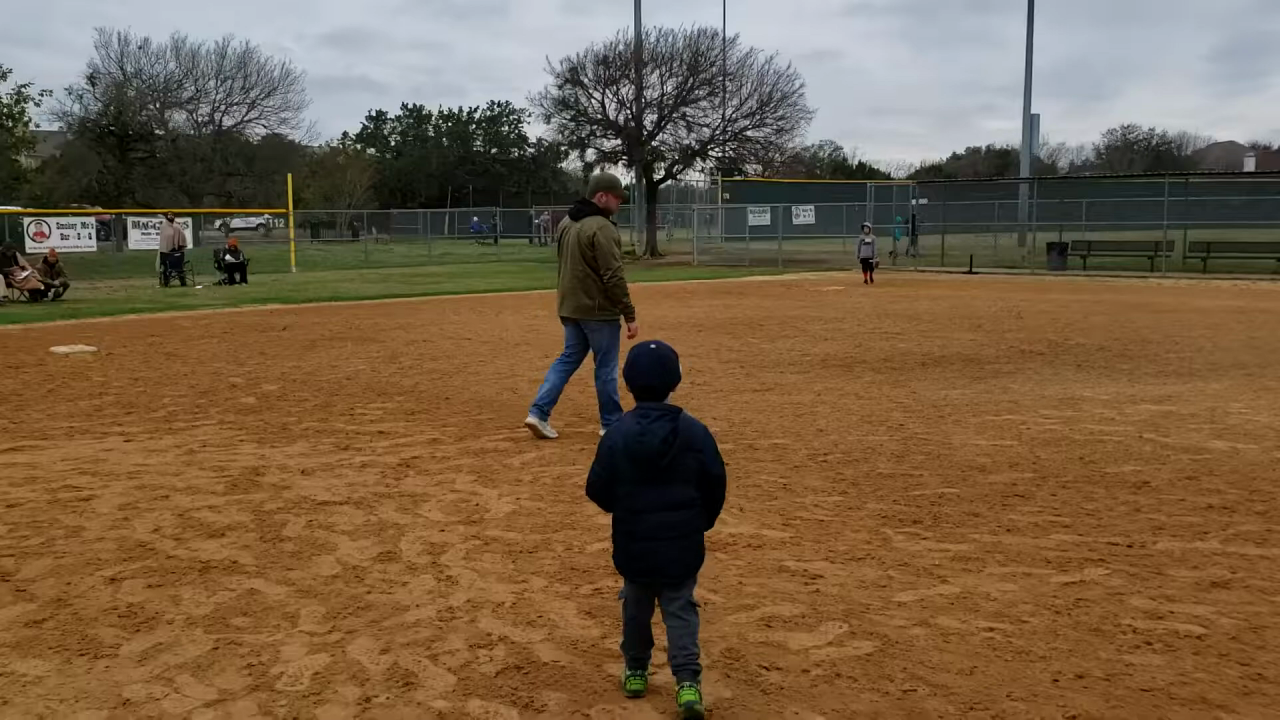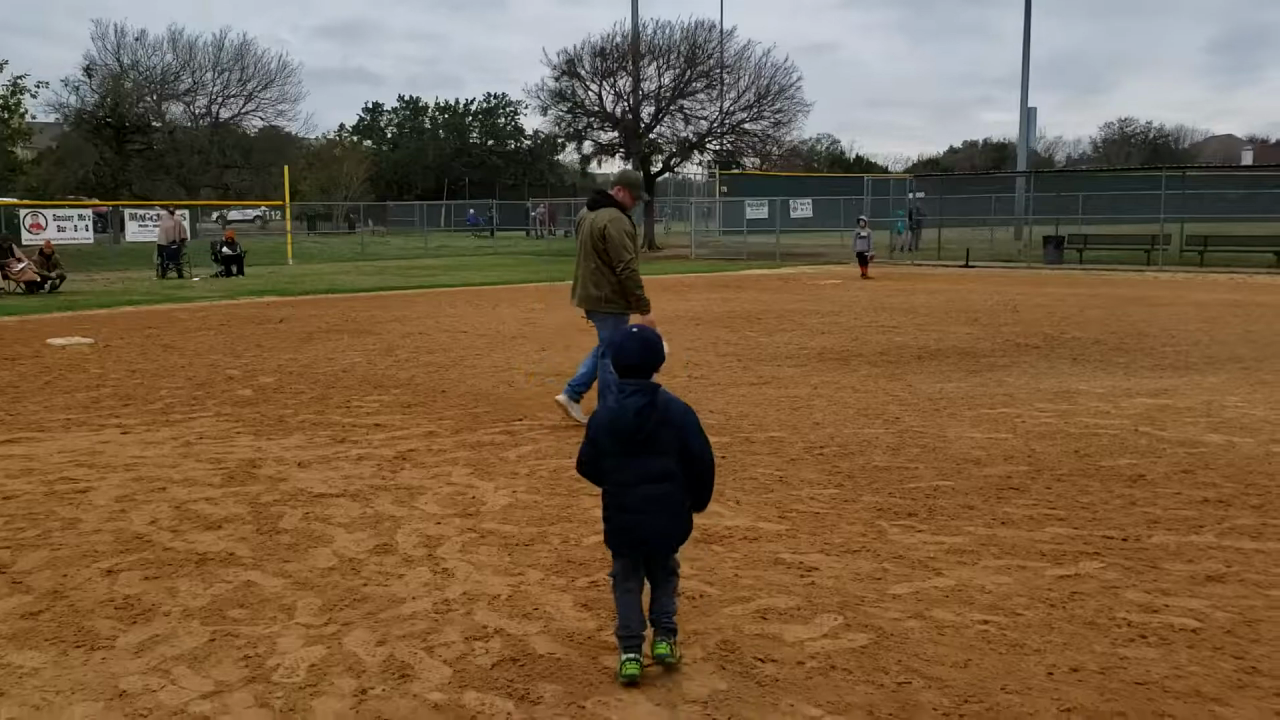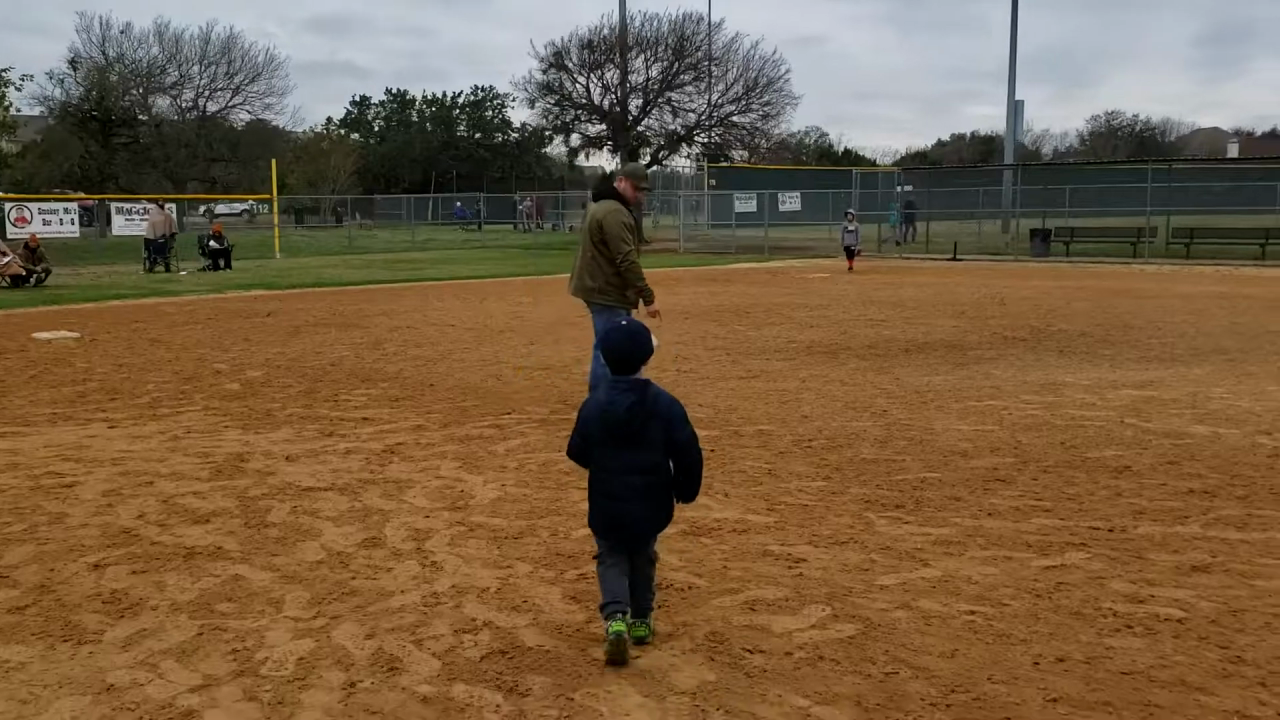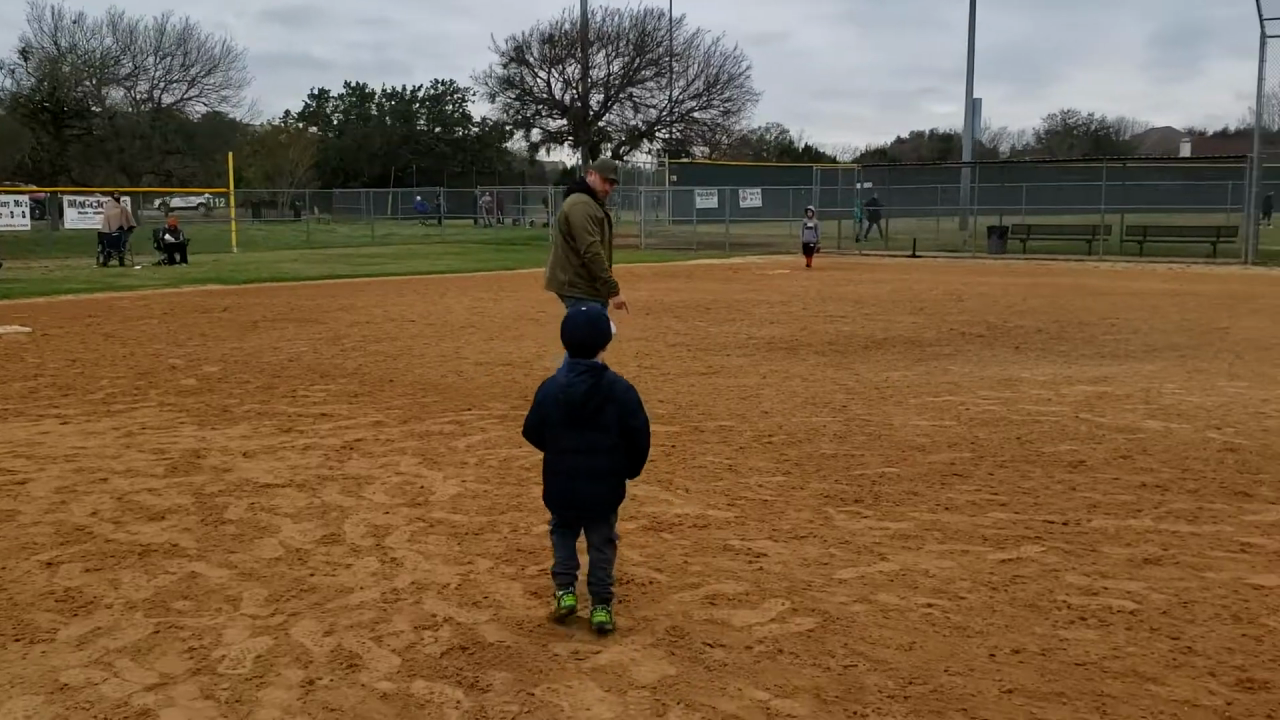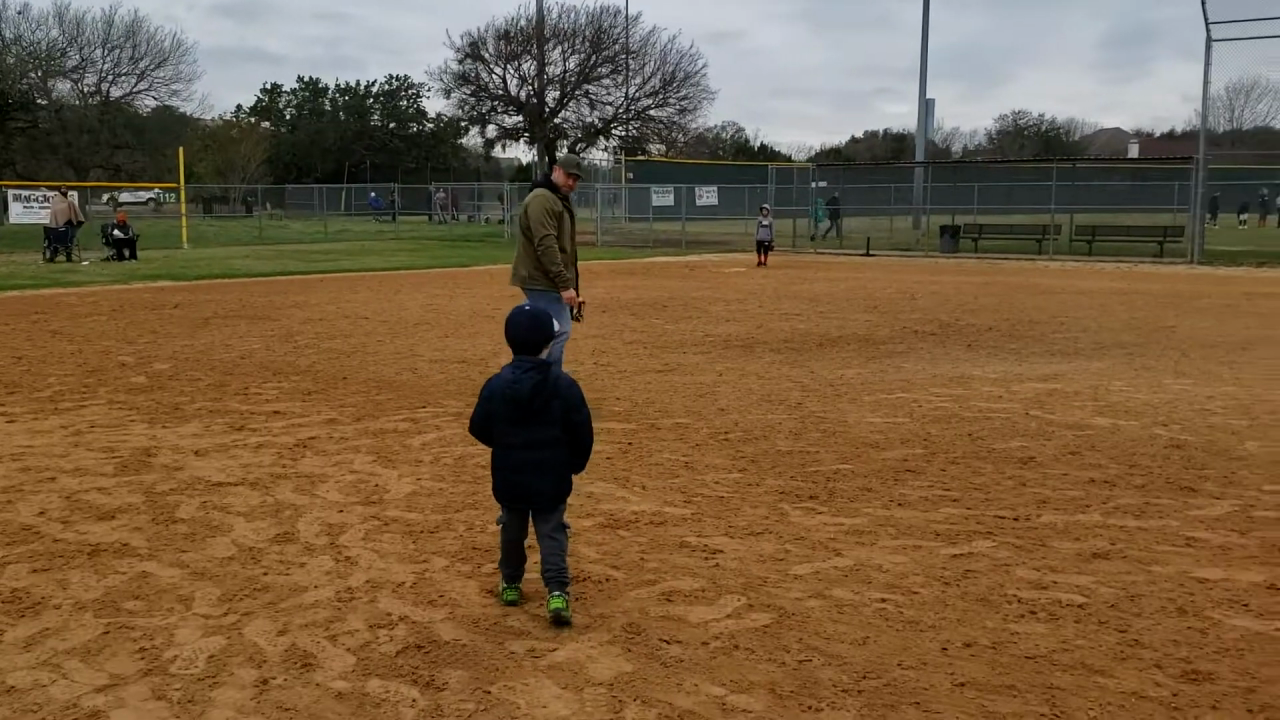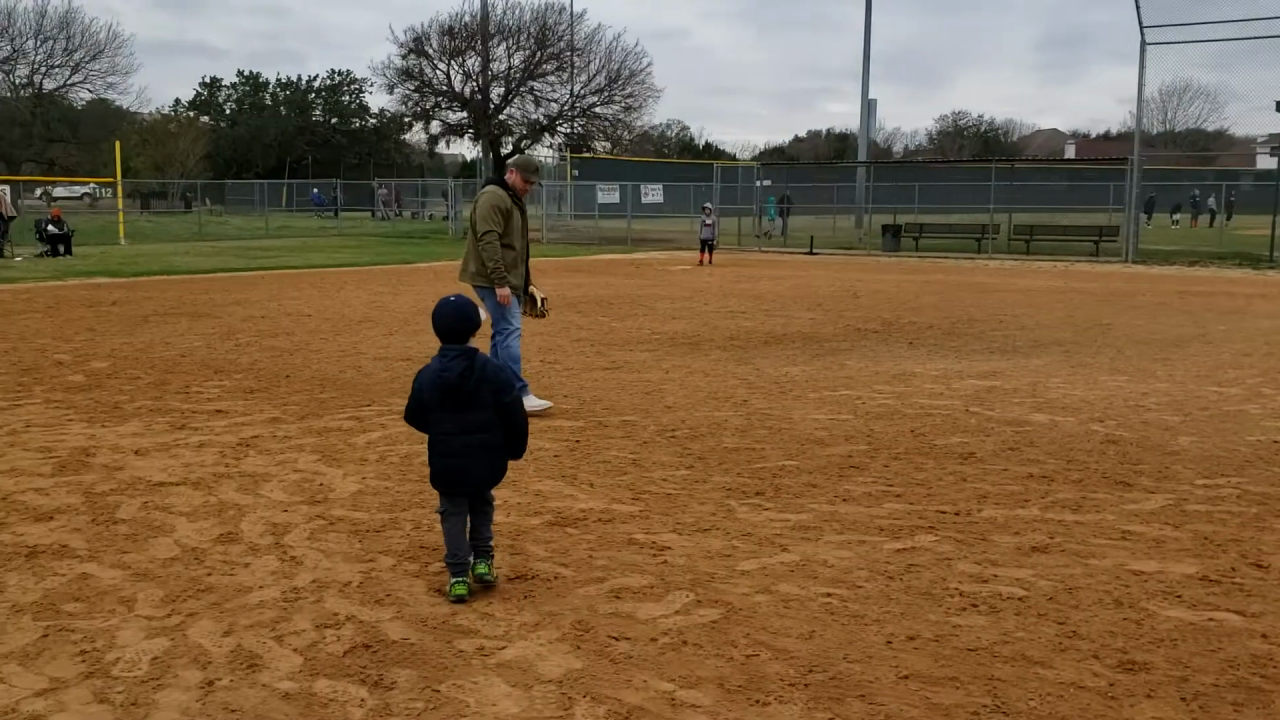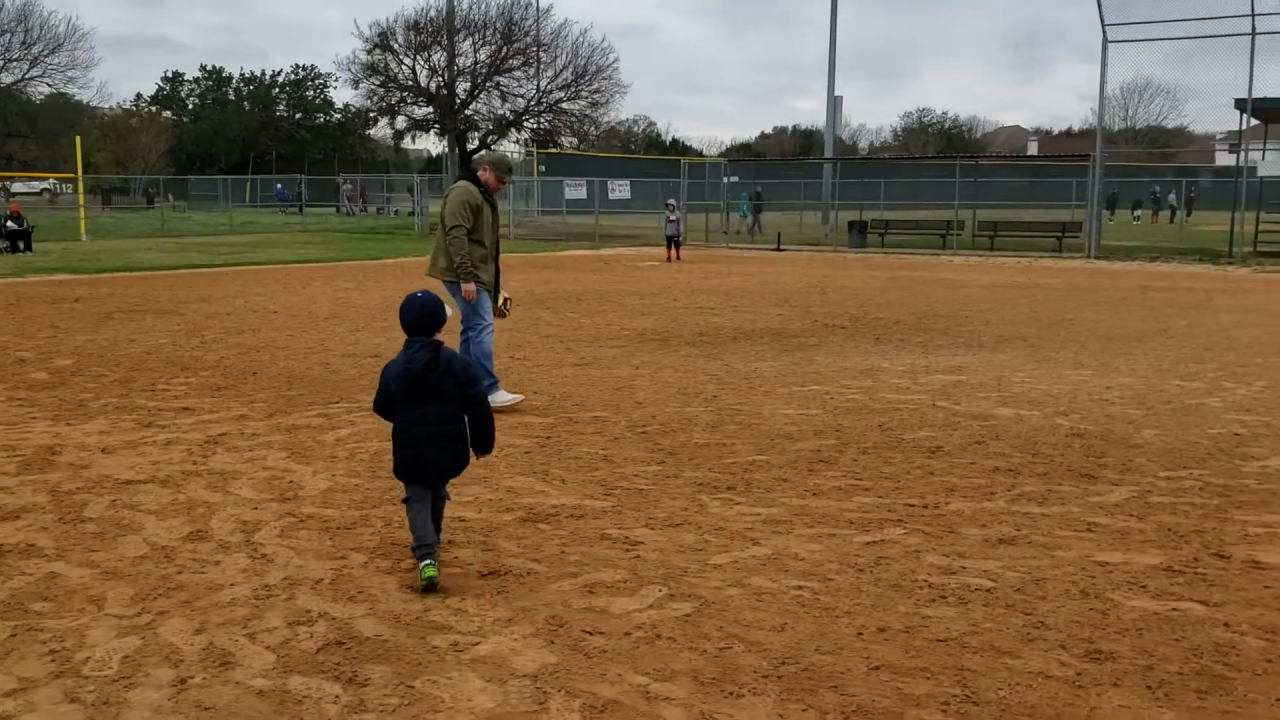
dt=0.2s
person 1, frame 1
left shoulder: (616, 436)
right shoulder: (695, 433)
left elbow: (598, 490)
right elbow: (715, 485)
right wrist: (701, 520)
left hip: (634, 542)
right hip: (682, 542)
left knee: (636, 605)
right knee: (680, 609)
left ankle: (635, 671)
right ankle: (687, 682)
person 1, frame 2
left shoulder: (604, 416)
right shoulder: (677, 411)
left elbow: (588, 466)
right elbow: (701, 463)
right wrist: (696, 503)
left hip: (623, 517)
right hip: (668, 515)
left knee: (627, 581)
right knee: (663, 573)
left ankle: (630, 653)
right ankle: (663, 639)
person 1, frame 3
left shoulder: (594, 405)
right shoulder: (665, 404)
left elbow: (577, 452)
right elbow: (687, 453)
right wrist: (686, 491)
left hip: (607, 503)
right hip: (650, 502)
left knee: (611, 560)
right knee: (642, 558)
left ankle: (617, 620)
right ankle: (640, 620)
person 1, frame 4
left shoulder: (550, 388)
right shoulder: (620, 389)
left elbow: (533, 433)
right elbow: (638, 436)
right wrist: (631, 469)
left hip: (562, 483)
right hip: (605, 483)
left knee: (564, 532)
right knee: (602, 541)
left ankle: (565, 591)
right ankle: (601, 607)
person 1, frame 5
left shoulder: (496, 385)
right shoulder: (564, 385)
left elbow: (479, 428)
right elbow: (581, 432)
right wrist: (575, 464)
left hip: (510, 476)
right hip: (551, 477)
left knee: (513, 527)
right knee: (552, 532)
left ankle: (511, 583)
right ankle: (557, 593)
person 1, frame 6
left shoulder: (427, 375)
right shoulder: (494, 371)
left elbow: (414, 418)
right elbow: (514, 416)
right wrist: (513, 450)
left hip: (446, 462)
right hip: (486, 459)
left knee: (453, 514)
right knee: (481, 505)
left ankle: (459, 576)
right ankle: (481, 562)
person 1, frame 7
left shoulder: (394, 368)
right shoulder: (458, 364)
left elbow: (382, 408)
right elbow: (478, 409)
right wrist: (482, 443)
left hip: (410, 452)
right hip: (447, 450)
left knee: (418, 502)
right knee: (436, 496)
left ankle: (427, 559)
right ankle: (430, 549)
person 2, frame 1
left shoulder: (567, 222)
right shoulder: (602, 228)
right elbow: (614, 277)
right wrist: (630, 315)
left hip: (571, 306)
right hip: (598, 309)
left knee: (568, 359)
right knee: (606, 366)
left ankle: (538, 412)
right ankle: (612, 424)
person 2, frame 2
left shoulder: (587, 212)
right shoulder: (615, 220)
right elbow: (627, 269)
right wrist: (644, 308)
left hip: (591, 294)
right hip: (608, 299)
left knee: (606, 349)
right knee: (611, 355)
left ankle: (572, 393)
person 2, frame 3
left shoulder: (601, 205)
right shoulder: (614, 212)
right elbow: (627, 260)
right wrist: (648, 298)
left hip: (599, 286)
right hip: (607, 291)
person 2, frame 4
left shoulder: (591, 204)
right shoulder: (581, 205)
right elbow: (592, 251)
left wrist: (607, 289)
right wrist: (613, 290)
left hip: (584, 285)
right hip: (581, 286)
person 2, frame 5
left shoulder: (561, 201)
right shoulder: (541, 199)
right elbow: (546, 245)
left wrist: (568, 284)
right wrist: (565, 285)
left hip: (552, 282)
right hip: (542, 281)
left knee: (557, 333)
right knee: (557, 333)
person 2, frame 6
left shoulder: (514, 200)
right shoulder: (492, 197)
right elbow: (488, 242)
left wrist: (525, 282)
right wrist: (501, 282)
left hip: (510, 280)
right hip: (494, 279)
left knee: (504, 332)
right knee: (509, 330)
right ankle: (518, 395)
person 2, frame 7
left shoulder: (485, 197)
right shoulder: (463, 193)
right elbow: (456, 237)
left wrist: (494, 283)
right wrist: (466, 278)
left hip: (479, 275)
right hip: (465, 275)
left knee: (474, 328)
right knee: (481, 326)
right ankle: (489, 391)
